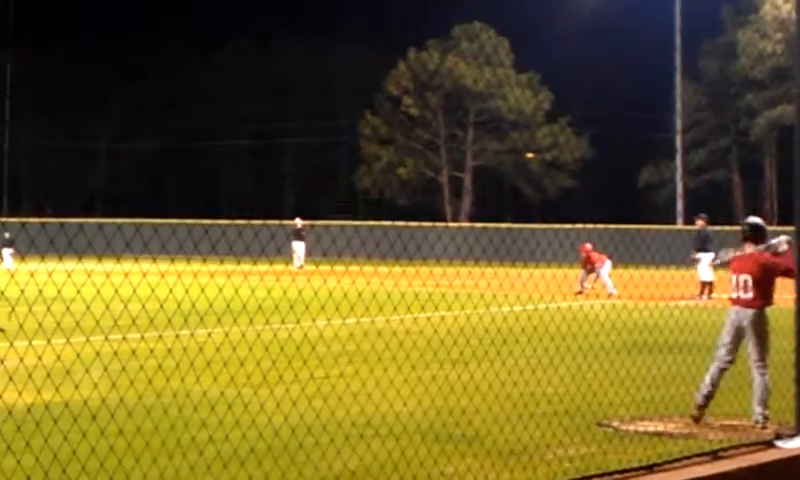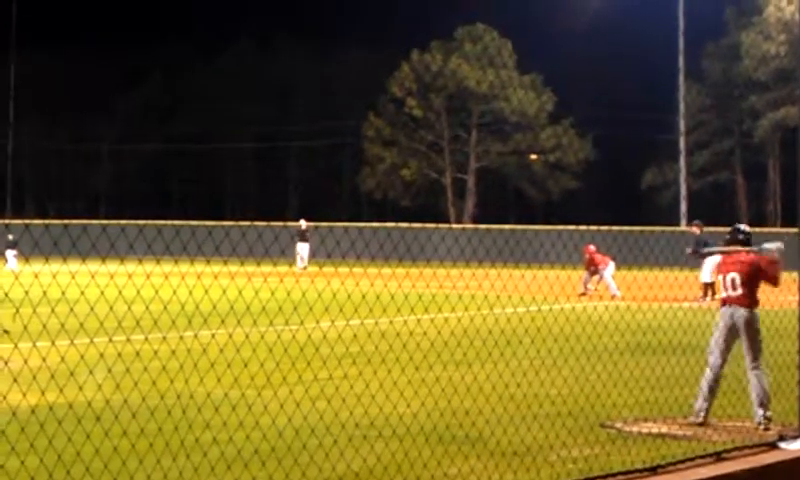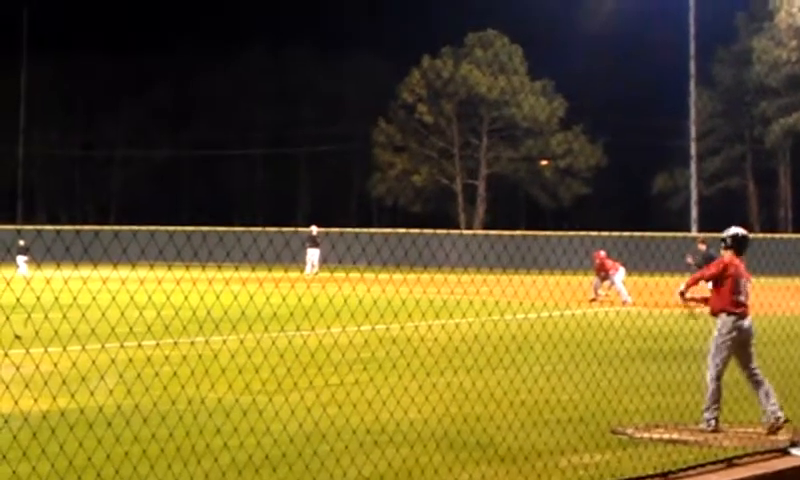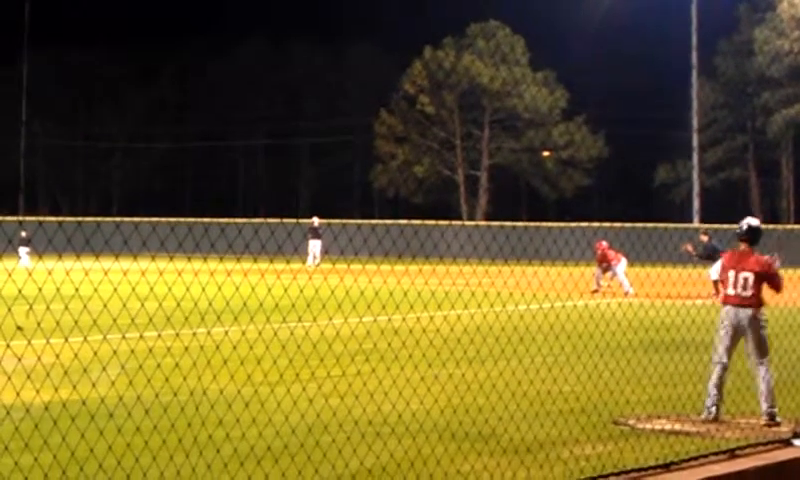
dt=0.5s
person 1, frame 1
left shoulder: (735, 259)
right shoulder: (765, 260)
right elbow: (792, 271)
left wrist: (774, 251)
right wrist: (784, 249)
left hip: (735, 312)
right hip: (755, 315)
left knee: (721, 361)
right knee: (759, 366)
left ankle: (701, 403)
right ankle: (760, 416)
person 1, frame 2
left shoulder: (722, 262)
right shoulder: (753, 260)
right elbow: (774, 279)
left wrist: (763, 259)
right wrist: (773, 259)
left hip: (725, 314)
right hip: (746, 314)
left knee: (714, 365)
right knee: (755, 367)
left ankle: (700, 413)
right ankle: (762, 418)
person 1, frame 3
left shoulder: (725, 264)
right shoulder: (742, 269)
left elbow: (701, 275)
left wrist: (684, 288)
right wrist: (696, 299)
left hip: (728, 323)
right hip: (745, 323)
left knee: (714, 373)
right knee: (753, 372)
left ankle: (711, 420)
right ankle: (775, 414)
person 1, frame 4
left shoulder: (726, 259)
right shoulder: (763, 262)
right elbow: (778, 287)
right wrist: (774, 267)
left hip: (730, 314)
right hip: (753, 315)
left knee: (721, 362)
right knee: (762, 364)
left ankle: (711, 409)
right ankle: (769, 413)
